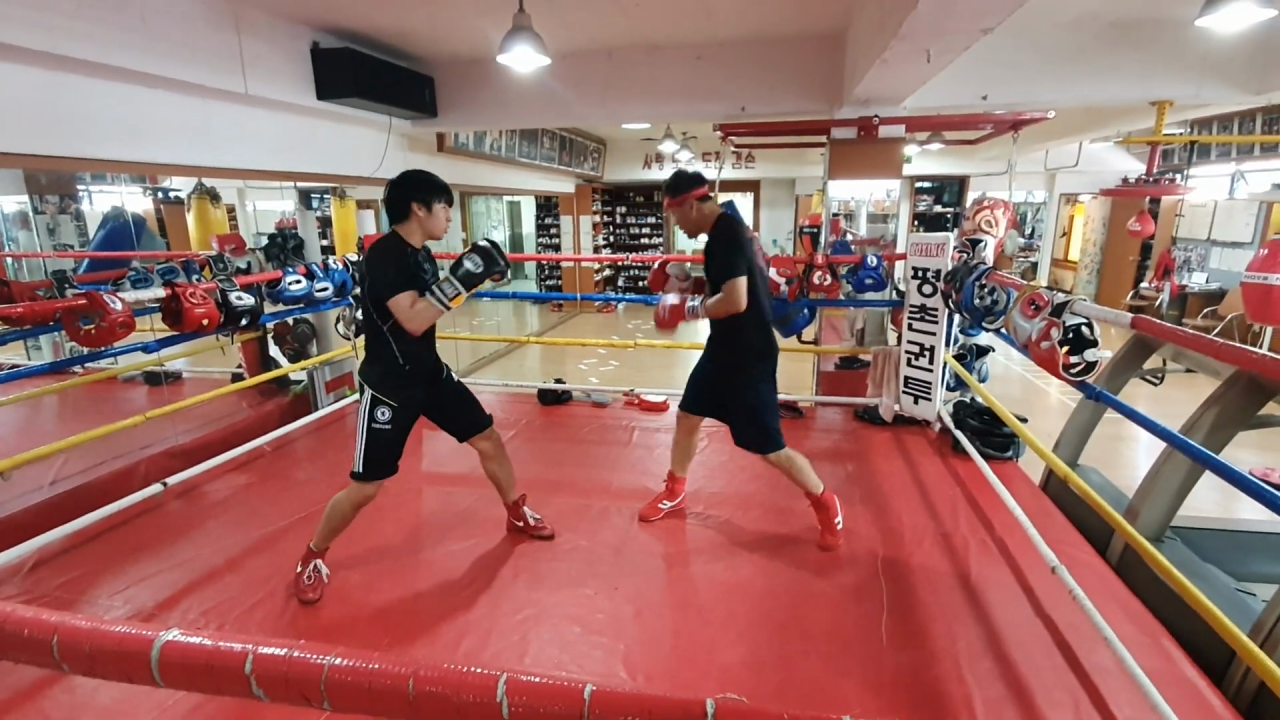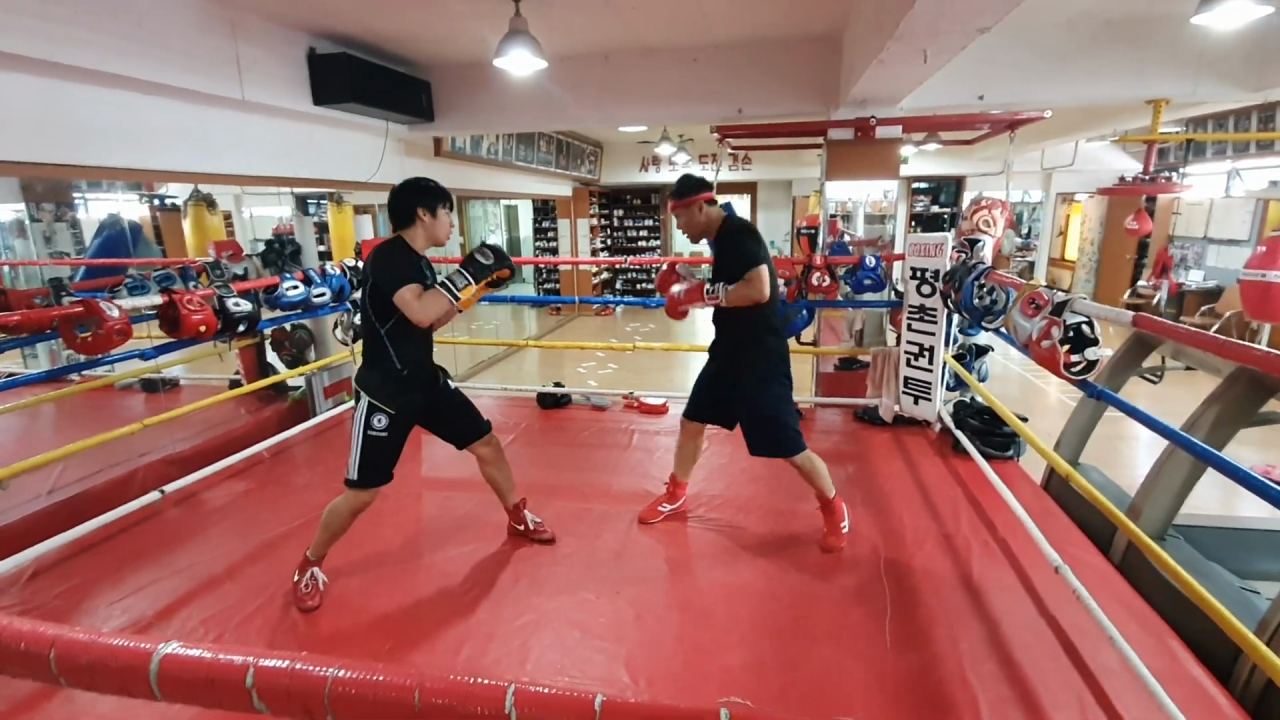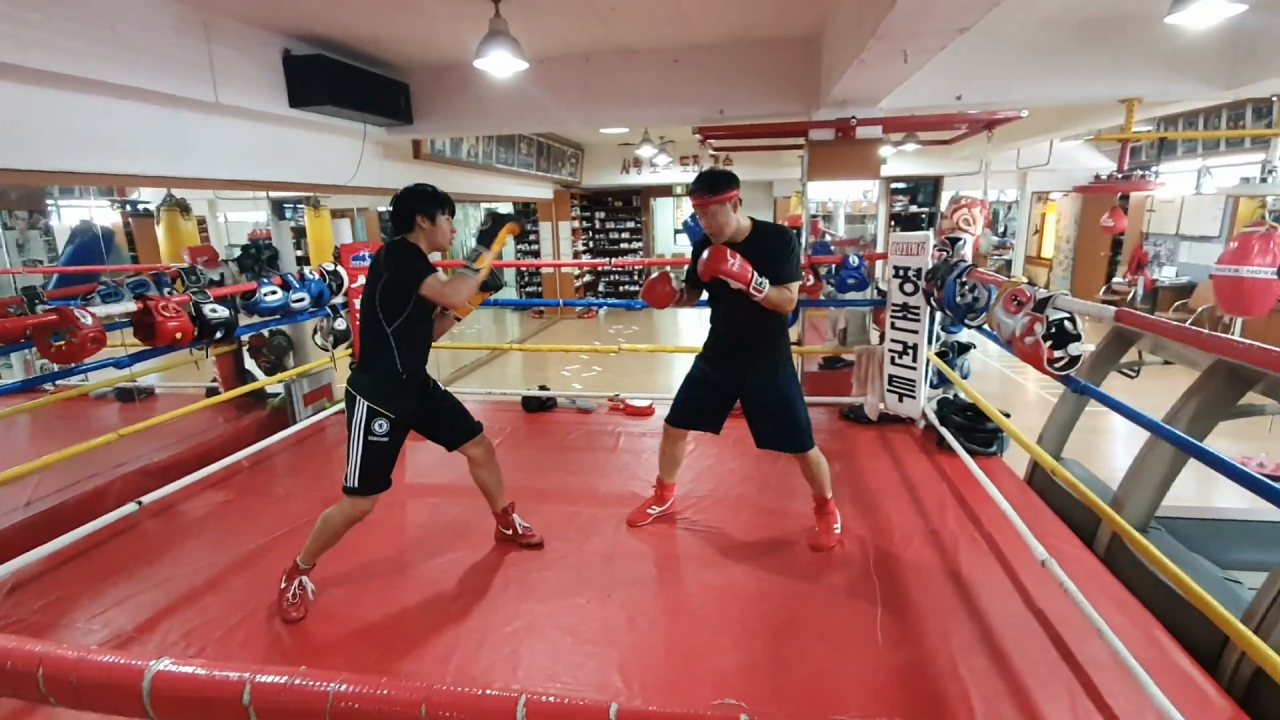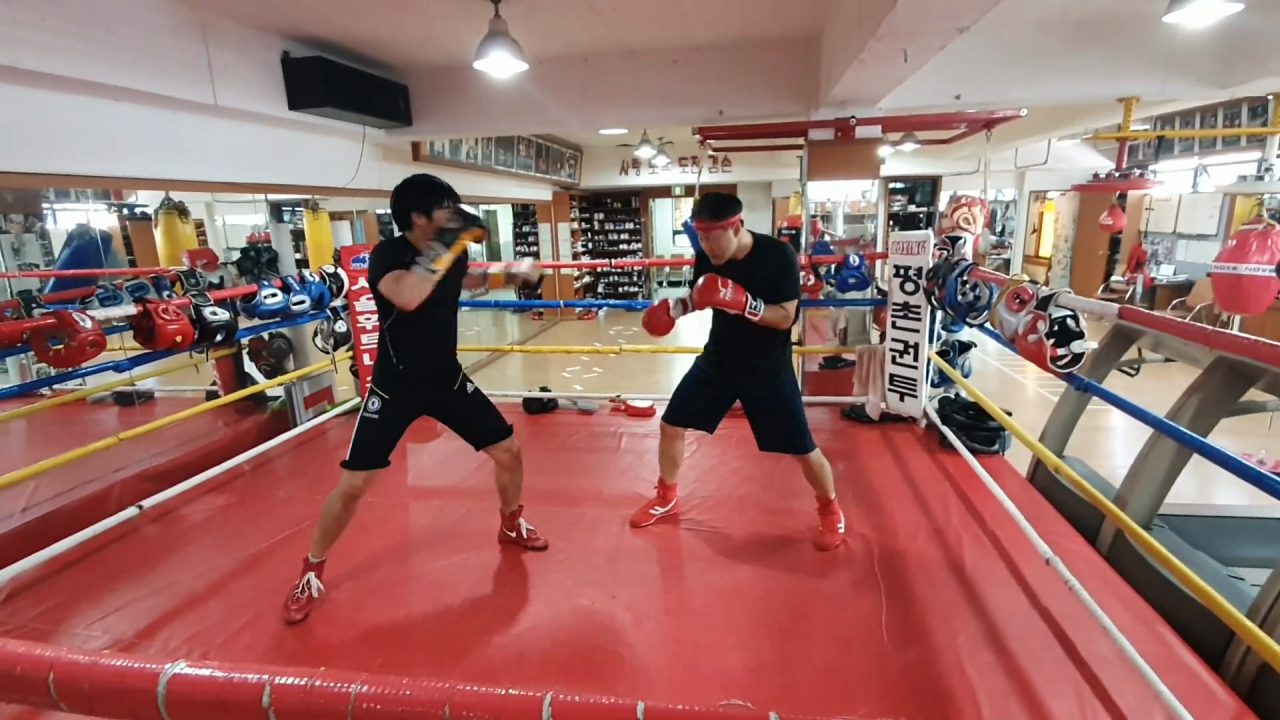
dt=0.3s
person 1, frame 1
left shoulder: (422, 253)
right shoulder: (383, 256)
right elbow: (415, 322)
left wrist: (473, 274)
right wrist: (461, 276)
left hip: (430, 373)
right hip: (388, 386)
left knee: (489, 440)
right knee: (364, 488)
left ankle: (517, 513)
right ankle: (312, 558)
person 1, frame 2
left shoulder: (419, 262)
right shoulder: (388, 256)
right elbow: (421, 314)
left wrist: (476, 287)
right wrist: (471, 270)
left hip: (426, 381)
right hip: (384, 392)
left knee: (488, 445)
right knee: (361, 495)
left ankle: (518, 517)
right ankle: (310, 565)
person 1, frame 3
left shoulder: (415, 262)
right shoulder: (397, 256)
left elbow: (428, 331)
right elbow: (454, 293)
left wrist: (473, 298)
right wrist: (490, 243)
left hip: (416, 385)
right hip: (378, 395)
left knee: (480, 446)
right knee: (358, 503)
left ankle: (506, 522)
right ankle: (297, 574)
person 1, frame 4
left shoulder: (447, 250)
right shoulder: (386, 255)
left elbow: (471, 279)
right elbow: (408, 297)
left wrist: (516, 273)
right wrist: (447, 243)
left hip: (447, 378)
right hip: (394, 385)
left knee: (508, 451)
right knee: (353, 483)
left ankle: (512, 526)
right ankle: (312, 571)
person 2, frame 1
left shoulder: (726, 233)
right shoulder: (723, 230)
left elbow: (736, 301)
left wrist: (685, 309)
right wrist: (685, 285)
left hip: (751, 355)
right hip: (723, 347)
left knee: (769, 448)
right knee: (687, 416)
left ankle: (825, 504)
right ankle: (674, 490)
person 2, frame 2
left shoulder: (739, 232)
right shoulder: (718, 240)
left elbow: (759, 292)
left wrist: (701, 293)
right wrist: (686, 284)
left hip: (763, 357)
right hip: (728, 352)
left knee: (791, 448)
right knee: (692, 422)
left ankle: (834, 510)
right ankle: (676, 494)
person 2, frame 3
left shoulder: (779, 239)
right shoulder: (706, 247)
left elbow: (788, 302)
right elbow: (692, 294)
left wrist: (747, 278)
right wrist: (672, 291)
left hip: (768, 362)
right hip: (717, 356)
left knee: (802, 446)
right knee: (674, 427)
left ankle: (827, 511)
right ankle: (663, 497)
person 2, frame 4
left shoulder: (779, 255)
right shoulder: (707, 259)
left elbow: (786, 317)
right elbow: (697, 299)
left wrist: (742, 303)
right wrist: (675, 308)
left hip: (768, 367)
right hip: (717, 359)
left knee: (803, 450)
right knee: (670, 426)
left ankle: (830, 510)
right ankle: (666, 497)
